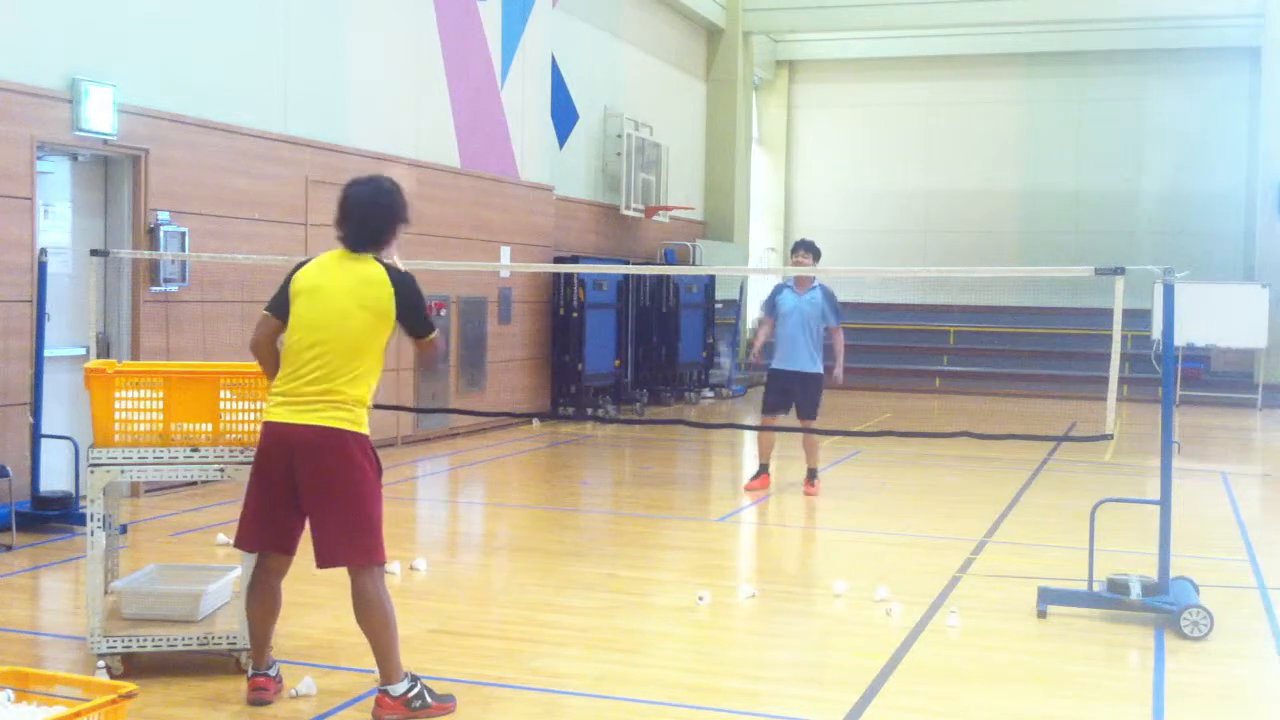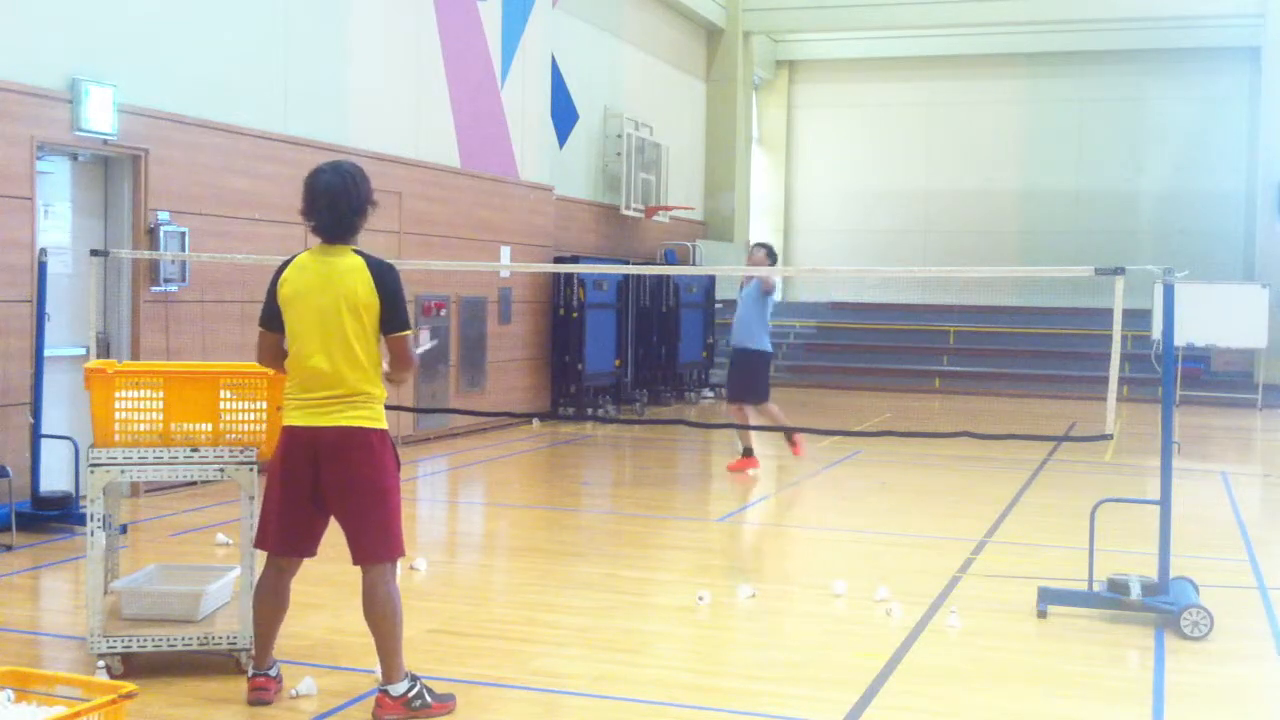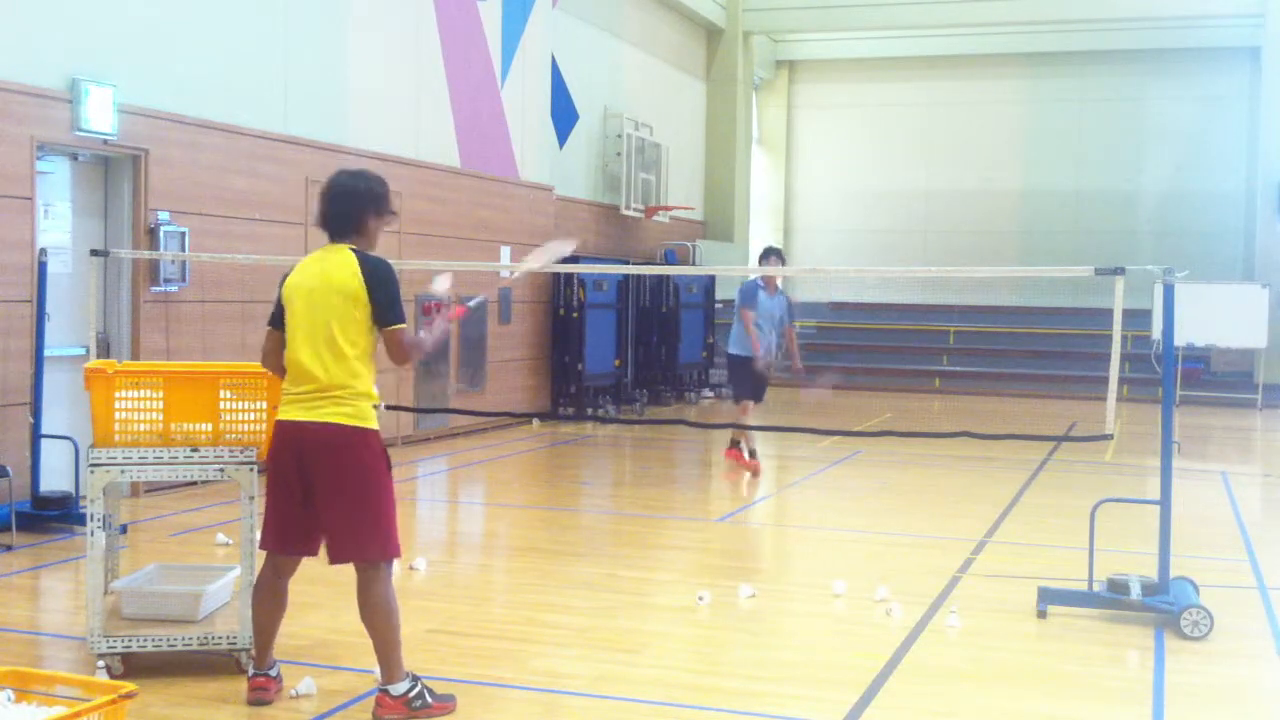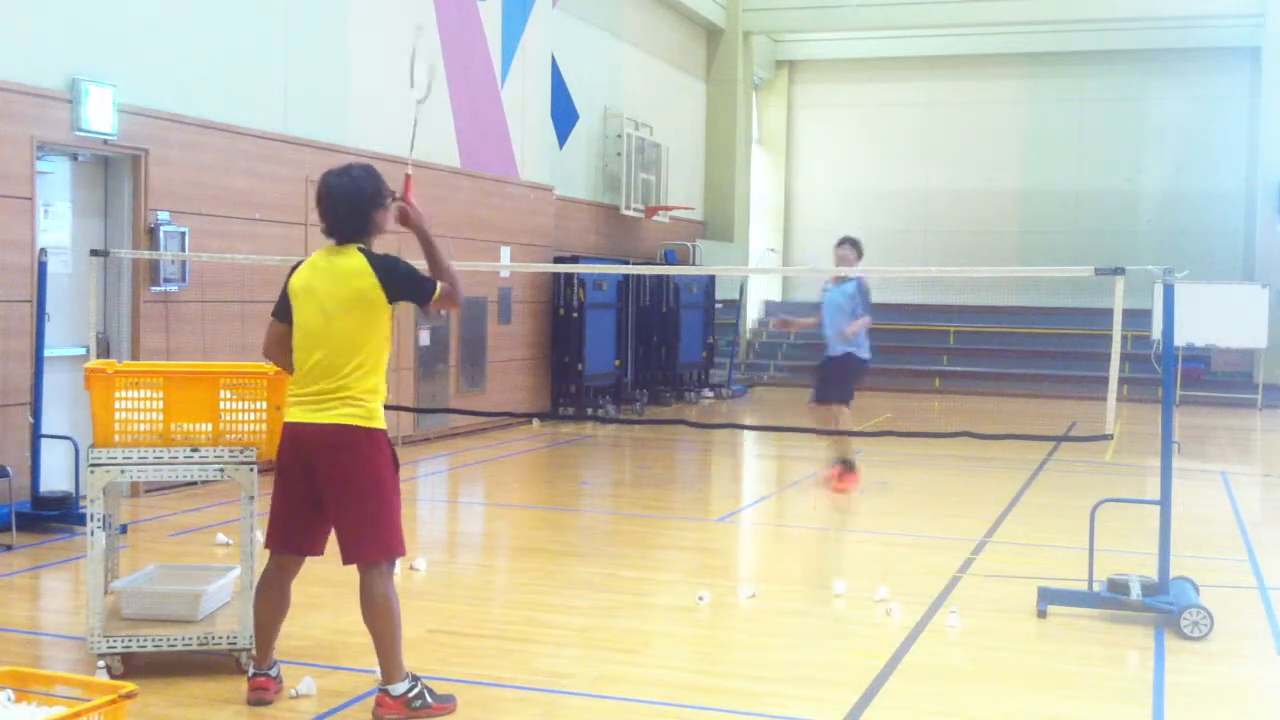
dt=1s
person 1, frame 1
left shoulder: (305, 272)
right shoulder: (397, 284)
left elbow: (261, 343)
right elbow: (431, 348)
right wrist: (422, 328)
left hip: (280, 429)
right hip: (339, 435)
left knee: (270, 560)
right knee: (365, 568)
left ankle: (261, 672)
person 1, frame 2
left shoulder: (287, 273)
right shoulder: (377, 274)
left elbow: (268, 355)
right elbow: (404, 361)
right wrist: (387, 375)
left hip: (299, 432)
right hip: (359, 433)
left knee: (281, 560)
right knee: (378, 564)
left ankle: (261, 672)
person 1, frame 3
left shoulder: (298, 272)
right shoulder: (372, 269)
left elbow: (271, 356)
right elbow: (402, 352)
right wrist: (431, 339)
left hip: (291, 427)
right hip: (347, 430)
left knee: (280, 558)
right knee: (373, 564)
left ankle: (261, 672)
person 1, frame 4
left shoulder: (301, 272)
right shoulder: (381, 269)
left elbow: (273, 349)
right elbow: (451, 295)
right wrist: (423, 232)
left hip: (299, 429)
right hip: (354, 432)
left knee: (284, 559)
right knee: (376, 564)
left ankle: (262, 672)
person 2, frame 1
left shoulder: (824, 295)
right shoulder: (779, 291)
left elbow: (836, 331)
right elbow: (768, 324)
left wrist: (839, 365)
right wrist: (757, 346)
left hip: (810, 370)
right hip: (780, 367)
left knee: (807, 423)
right knee: (768, 419)
left ankle: (812, 476)
right ankle: (763, 473)
person 2, frame 2
left shoulder: (763, 282)
right shoulder: (749, 282)
left elbow: (770, 284)
left wrist: (759, 271)
left hip: (756, 351)
right hip: (740, 351)
left knee: (760, 404)
right knee: (735, 405)
left ankle: (790, 433)
right ankle: (748, 455)
person 2, frame 3
left shoulder: (783, 298)
right shoulder: (749, 289)
left elbow: (788, 330)
right elbow: (748, 324)
left wrist: (796, 359)
right wrist: (758, 353)
left hip: (764, 359)
right hip: (741, 356)
left knee: (749, 406)
right knee: (745, 406)
left ankle: (734, 447)
right ankle: (752, 455)
person 2, frame 4
left shoulder: (858, 285)
right shoulder: (828, 287)
left elbow: (866, 319)
left wrist: (851, 329)
right wrist: (794, 322)
left hip: (852, 357)
right hip: (831, 356)
left knee: (838, 410)
right knee: (819, 408)
left ankle: (848, 467)
right ankle: (842, 462)
